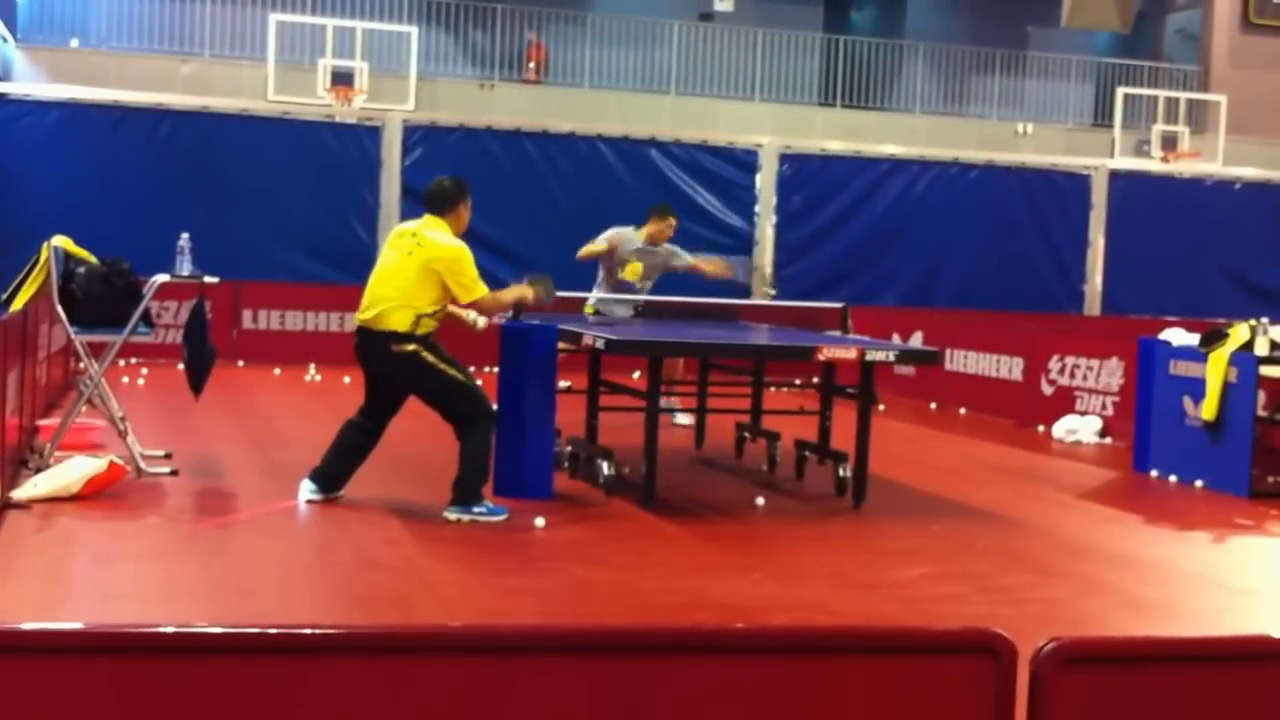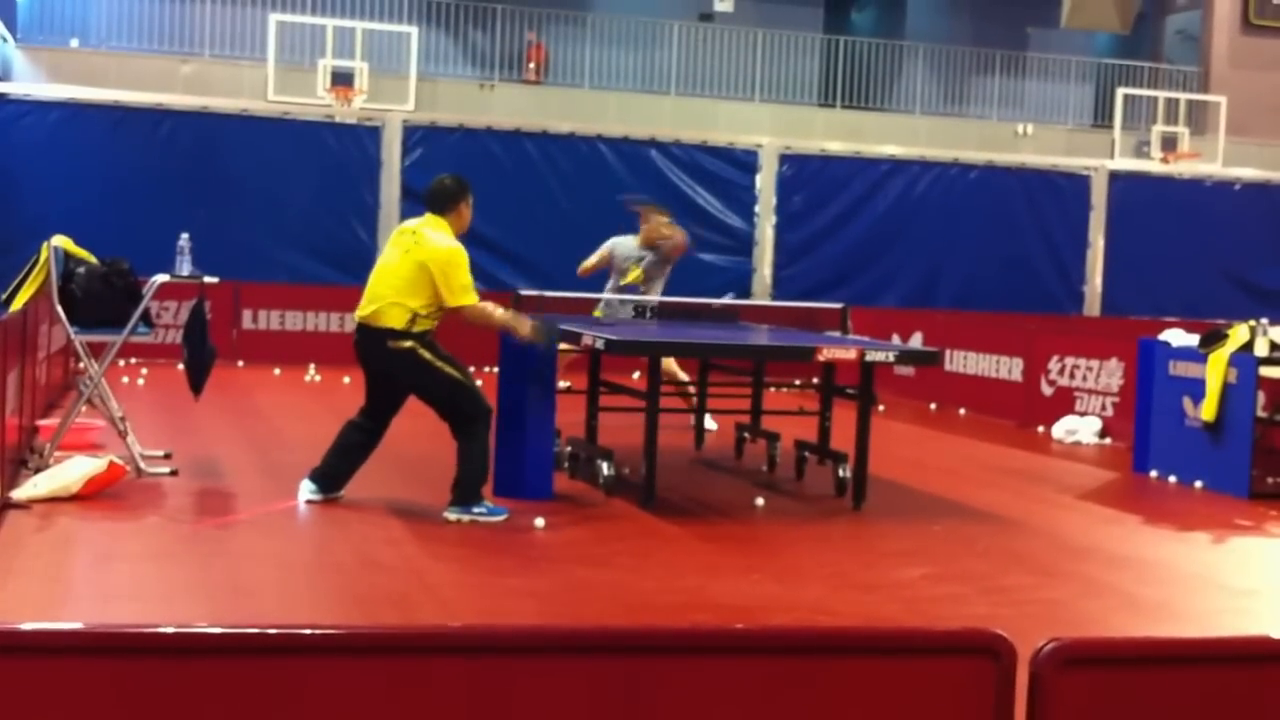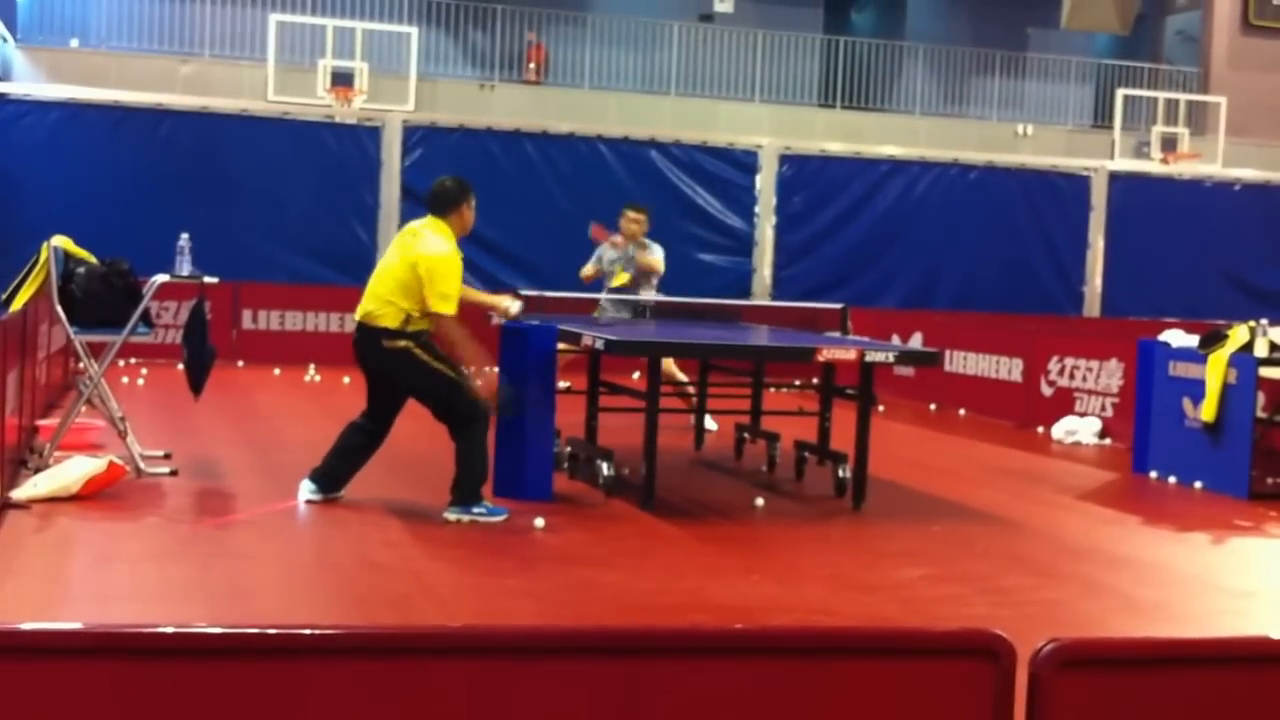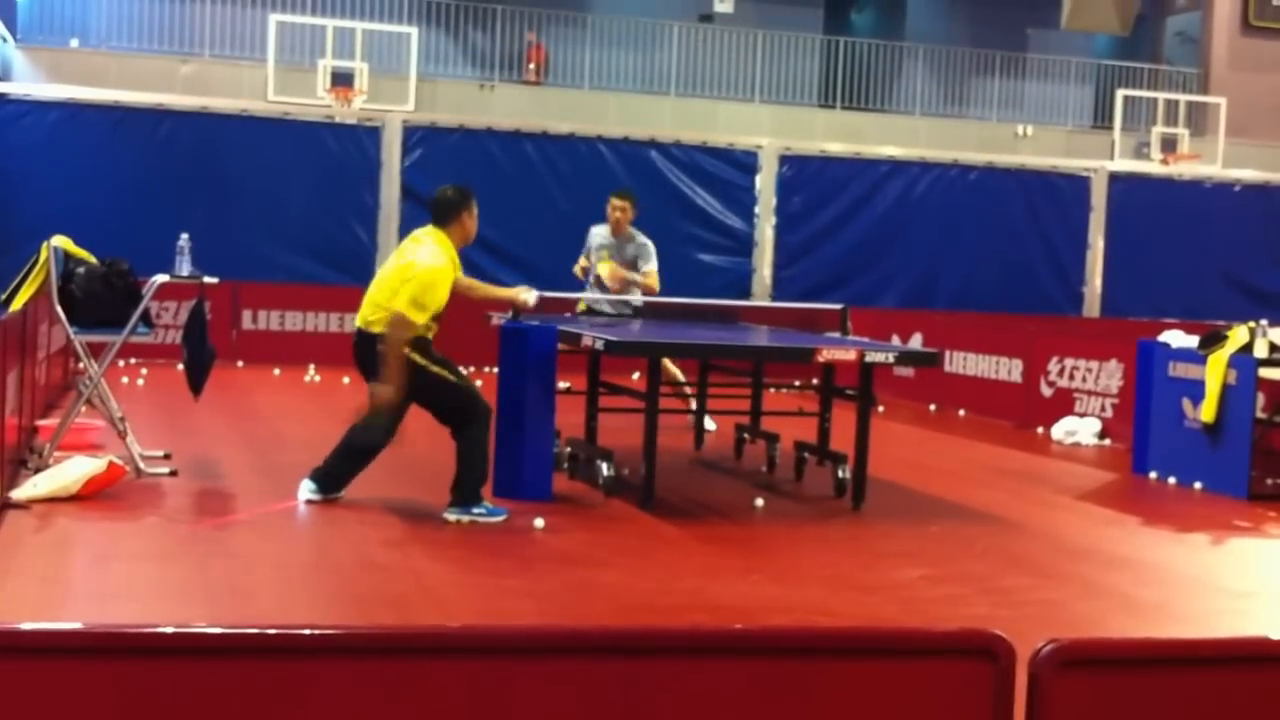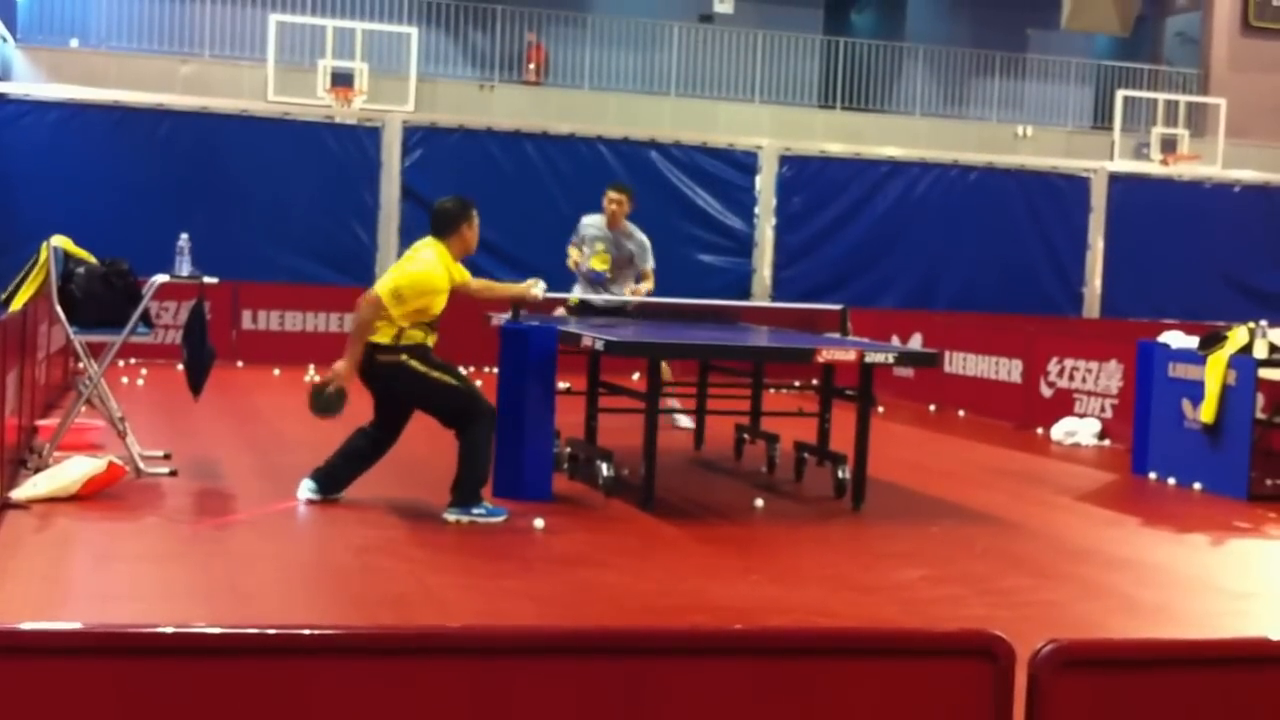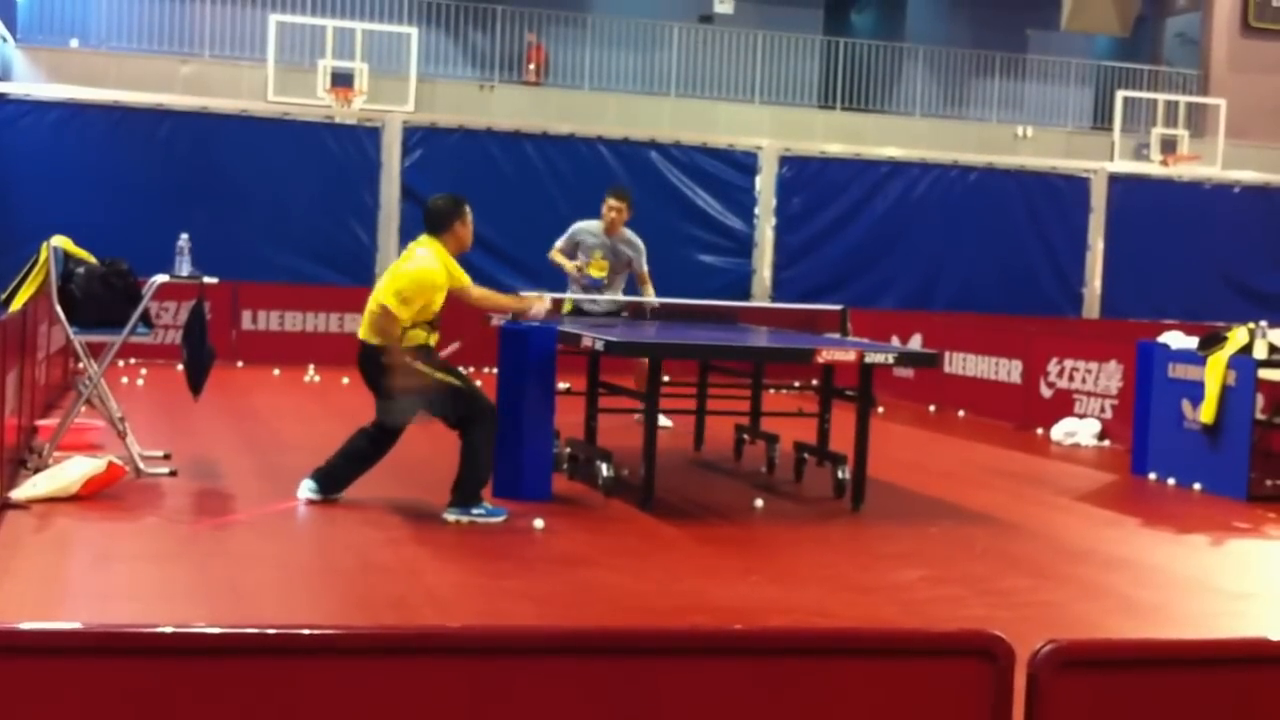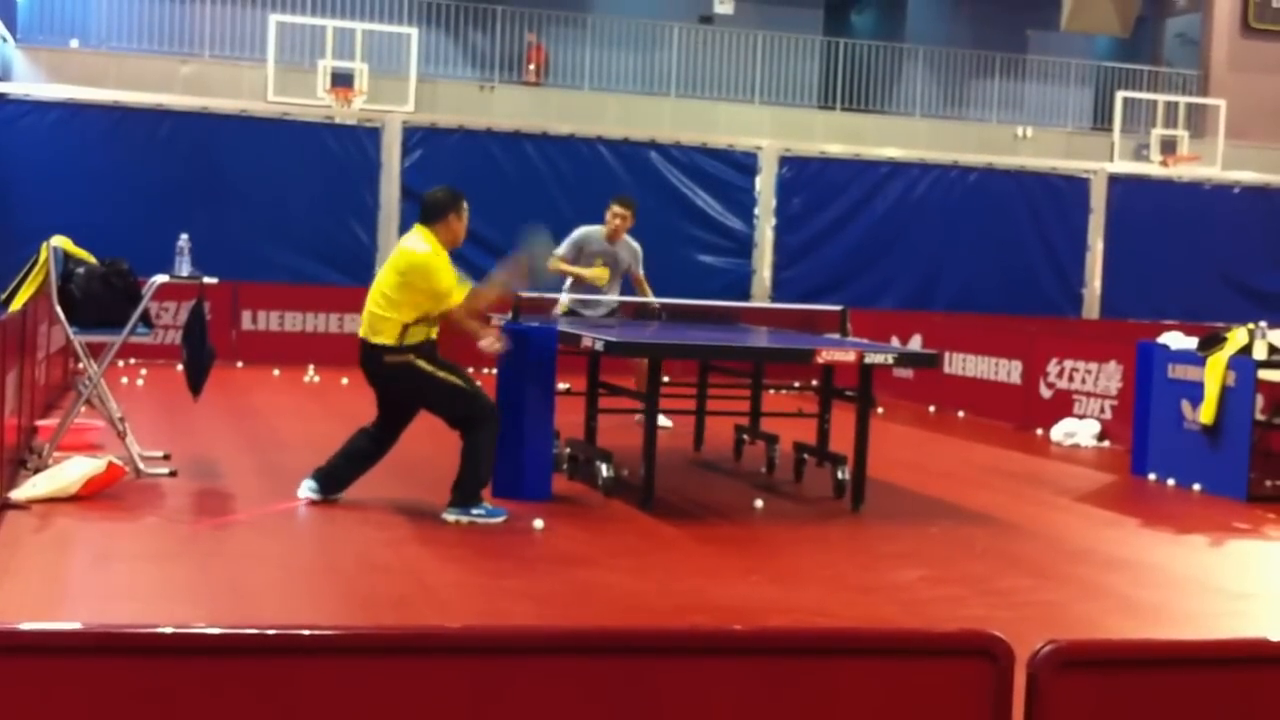
dt=0.1s
person 1, frame 1
left shoulder: (403, 232)
right shoulder: (451, 248)
right elbow: (487, 304)
left wrist: (454, 309)
right wrist: (518, 292)
left hip: (371, 339)
right hip: (403, 346)
left knee: (373, 415)
right knee: (477, 414)
left ankle: (321, 483)
right ankle: (467, 502)
person 1, frame 2
left shoulder: (409, 230)
right shoulder: (447, 248)
right elbow: (469, 312)
left wrist: (484, 306)
right wrist: (512, 322)
left hip: (372, 336)
right hip: (400, 342)
left knee: (375, 414)
right knee: (474, 413)
left ankle: (321, 483)
right ankle: (467, 503)
person 1, frame 3
left shoulder: (416, 230)
right shoulder: (442, 252)
right elbow: (444, 323)
left wrist: (493, 301)
right wrist: (478, 370)
left hip: (371, 335)
right hip: (397, 342)
left knee: (377, 416)
right knee: (470, 412)
left ankle: (320, 484)
right ankle: (466, 502)
person 1, frame 4
left shoulder: (429, 240)
right shoulder: (435, 264)
left elbow: (461, 283)
right elbow: (400, 322)
left wrist: (509, 294)
right wrist: (390, 383)
left hip: (378, 342)
right hip: (389, 345)
left knee: (380, 420)
right knee: (473, 414)
left ankle: (320, 483)
right ankle: (466, 503)
person 1, frame 5
left shoulder: (435, 252)
right shoulder: (428, 273)
left elbow: (473, 286)
right elbow: (368, 304)
left wrist: (520, 291)
right wrist: (350, 361)
left hip: (381, 352)
right hip: (391, 356)
left knee: (386, 427)
right knee: (478, 415)
left ankle: (321, 484)
right ankle: (466, 503)
person 1, frame 6
left shoulder: (435, 253)
right shoulder: (426, 270)
left elbow: (471, 293)
right elbow: (384, 317)
left wrist: (524, 305)
right wrist: (402, 372)
left hip: (385, 354)
right hip: (388, 357)
left knee: (387, 426)
right knee: (480, 416)
left ankle: (321, 483)
right ankle: (465, 503)
person 1, frame 7
left shoulder: (423, 245)
right shoulder: (425, 257)
left elbow: (447, 304)
right elbow: (460, 303)
left wrist: (479, 331)
right wrist: (501, 283)
left hip: (385, 350)
right hip: (399, 357)
left knee: (389, 425)
right knee: (481, 416)
left ankle: (321, 484)
right ankle: (466, 504)
person 2, frame 1
left shoulder: (666, 252)
right shoulder: (617, 236)
left elbow: (699, 266)
right elbow: (581, 255)
left wrist: (728, 270)
right wrist: (603, 248)
left hip: (632, 315)
right hip: (600, 309)
left ankle: (670, 403)
person 2, frame 2
left shoulder: (666, 252)
right shoulder: (618, 244)
left elbow: (682, 244)
right elbow: (583, 272)
left wrist: (671, 234)
right wrist: (600, 259)
left hip: (642, 322)
right hip: (608, 316)
left knee: (668, 368)
right knee: (563, 352)
person 2, frame 3
left shoulder: (653, 250)
right shoulder: (606, 247)
left elbow: (657, 271)
right elbow: (587, 277)
left wrist: (627, 248)
right wrist: (589, 272)
right hip: (605, 316)
left knee: (667, 369)
right knee: (560, 351)
person 2, frame 4
left shoulder: (643, 245)
right shoulder: (595, 233)
left elbow: (653, 286)
right elbow: (585, 259)
left wrist: (627, 276)
right wrist: (580, 266)
left hip: (628, 312)
right hip: (593, 306)
left knee: (660, 362)
left ankle: (695, 407)
person 2, frame 5
left shoulder: (638, 241)
right shoulder: (587, 223)
left elbow: (649, 280)
right elbow: (573, 247)
left wrist: (641, 289)
right wrist: (573, 256)
left hip: (619, 306)
right hip: (583, 299)
left ankle: (671, 407)
person 2, frame 6
left shoulder: (635, 245)
right shoulder: (581, 229)
left elbow: (644, 280)
right elbow: (554, 253)
left wrist: (651, 300)
right wrist: (566, 264)
left hip: (611, 310)
right hip: (577, 306)
left knee: (642, 356)
person 2, frame 7
left shoulder: (633, 250)
right shoulder: (584, 235)
left elbow: (640, 282)
right elbow: (553, 263)
right wrist: (581, 272)
left hip: (607, 311)
right hip: (573, 307)
left knee: (640, 355)
